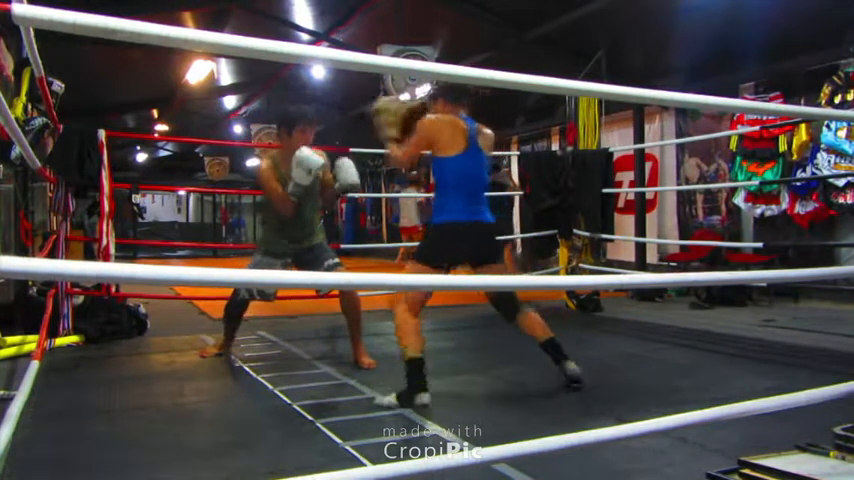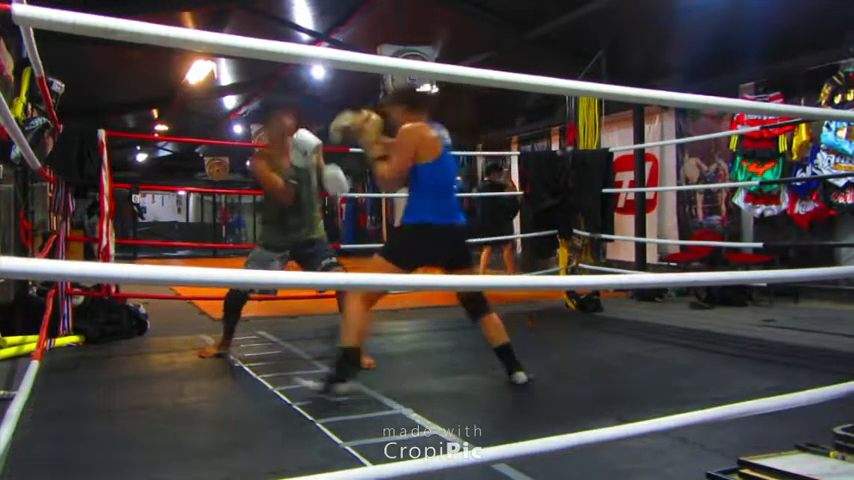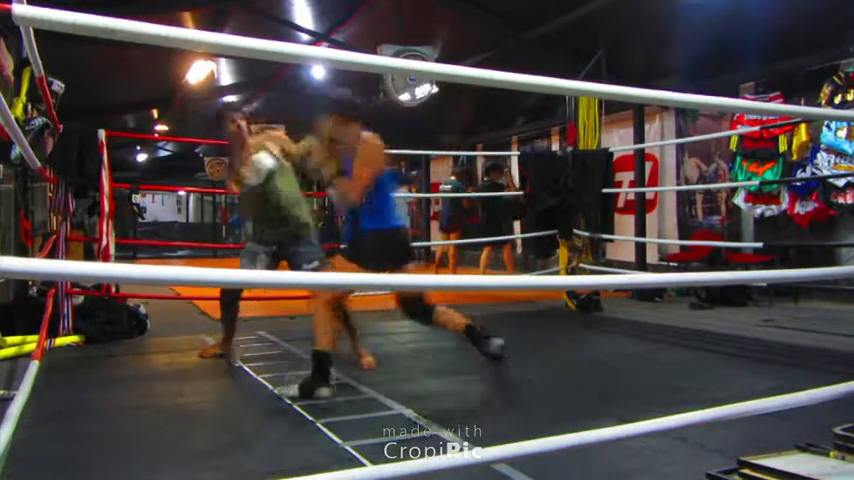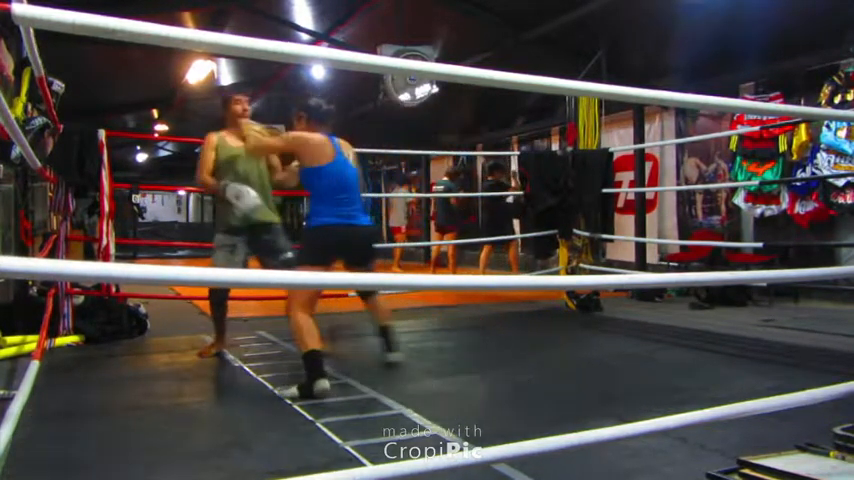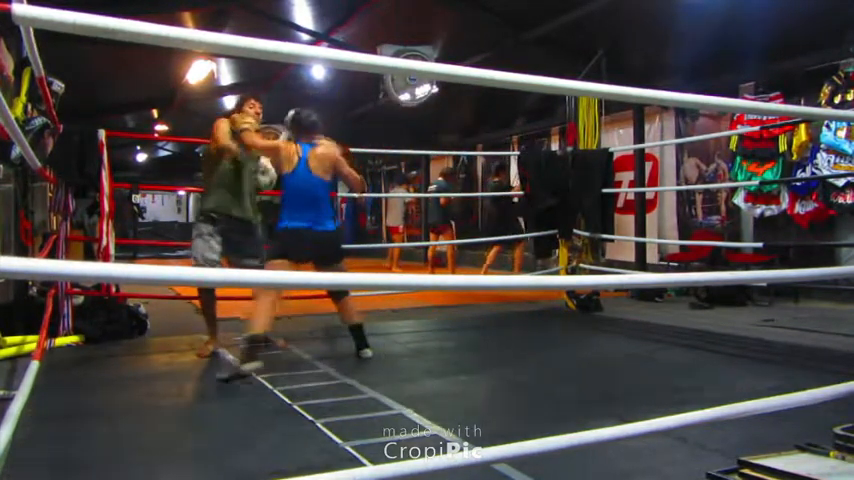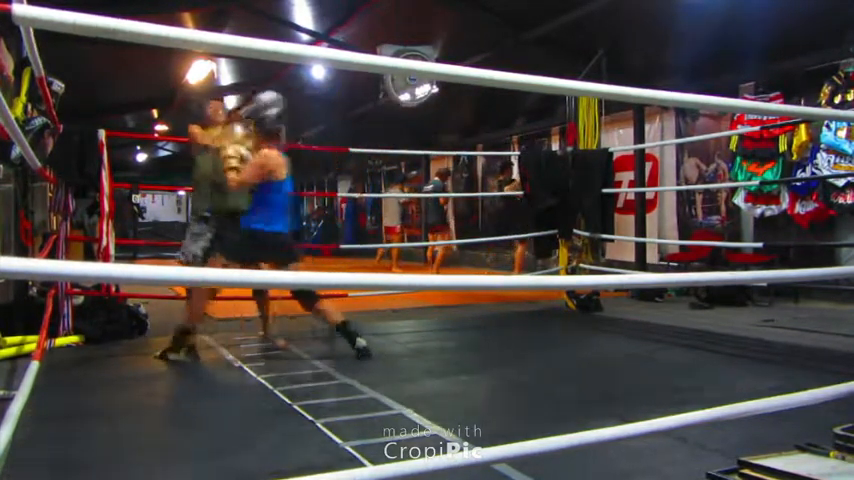
dt=0.2s
person 1, frame 1
left shoulder: (435, 123)
right shoulder: (486, 134)
left elbow: (401, 162)
left hip: (447, 231)
right hip: (482, 229)
left knee: (404, 306)
right knee: (510, 305)
left ankle: (416, 388)
right ankle: (565, 364)
person 1, frame 2
left shoulder: (411, 132)
right shoulder: (440, 133)
left elbow: (389, 182)
left wrist: (377, 151)
right wrist: (390, 146)
left hip: (419, 230)
right hip: (452, 230)
left knee: (359, 297)
right knee: (476, 304)
left ankle: (341, 375)
right ankle: (515, 369)
person 1, frame 3
left shoulder: (367, 143)
right shoulder: (351, 145)
left elbow: (352, 197)
left wrist: (333, 174)
right wrist: (327, 153)
left hip: (376, 236)
right hip: (391, 236)
left knee: (324, 300)
right knee: (418, 307)
left ankle: (319, 380)
right ankle: (486, 340)
person 1, frame 4
left shoulder: (304, 141)
right shoulder: (346, 147)
left elbow: (256, 145)
left wrist: (246, 129)
left hip: (326, 231)
right hip: (359, 232)
left knee: (299, 308)
right knee: (368, 292)
left ankle: (316, 377)
right ankle: (390, 346)
person 1, frame 5
left shoulder: (283, 150)
right shoulder: (329, 153)
left elbow: (251, 141)
right elbow: (360, 188)
left wrist: (242, 125)
left hip: (292, 234)
right hip: (326, 235)
left knee: (266, 295)
right knee: (339, 291)
left ankle: (250, 356)
right ankle: (362, 345)
person 1, frame 6
left shoulder: (265, 157)
right shoulder: (281, 159)
left elbow: (235, 184)
left wrist: (230, 162)
left hip: (252, 235)
right hip: (279, 239)
right knee: (308, 297)
right ankle: (354, 339)
person 2, frame 1
left shoulder: (317, 158)
right shoulder: (268, 167)
left elbow: (327, 195)
right elbow: (285, 210)
left wrist: (342, 185)
right wrist: (298, 181)
left hip: (312, 241)
right hip: (276, 244)
right knee: (240, 296)
left ankle: (358, 349)
right ankle: (225, 342)
person 2, frame 2
left shoulder: (311, 148)
right shoulder: (260, 161)
left elbow: (323, 180)
right elbow: (286, 198)
left wrist: (333, 178)
right wrist: (297, 165)
left hip: (311, 235)
right hip: (275, 239)
right knee: (237, 289)
right ankle: (224, 342)
person 2, frame 3
left shoulder: (273, 139)
right shoulder: (233, 168)
left elbow: (306, 156)
right elbow: (245, 210)
right wrist: (251, 184)
left hip: (297, 229)
right hip: (263, 235)
right knee: (230, 287)
left ankle: (358, 346)
right ankle: (226, 342)
person 2, frame 4
right shoulder: (214, 139)
left elbow: (278, 179)
right elbow: (203, 180)
left wrist: (295, 170)
right wrist: (229, 190)
left hip: (263, 220)
right hip: (230, 226)
right knee: (219, 284)
right ankle: (220, 339)
person 2, frame 5
right shoulder: (223, 126)
right elbow: (223, 145)
right wrist: (245, 156)
left hip: (244, 216)
right hip: (213, 214)
right ankle: (212, 336)
person 2, frame 6
left shoulder: (235, 132)
right shoulder: (196, 131)
right elbow: (210, 143)
left hip: (236, 210)
right hip: (206, 211)
right knee: (193, 269)
right ankle: (187, 330)
